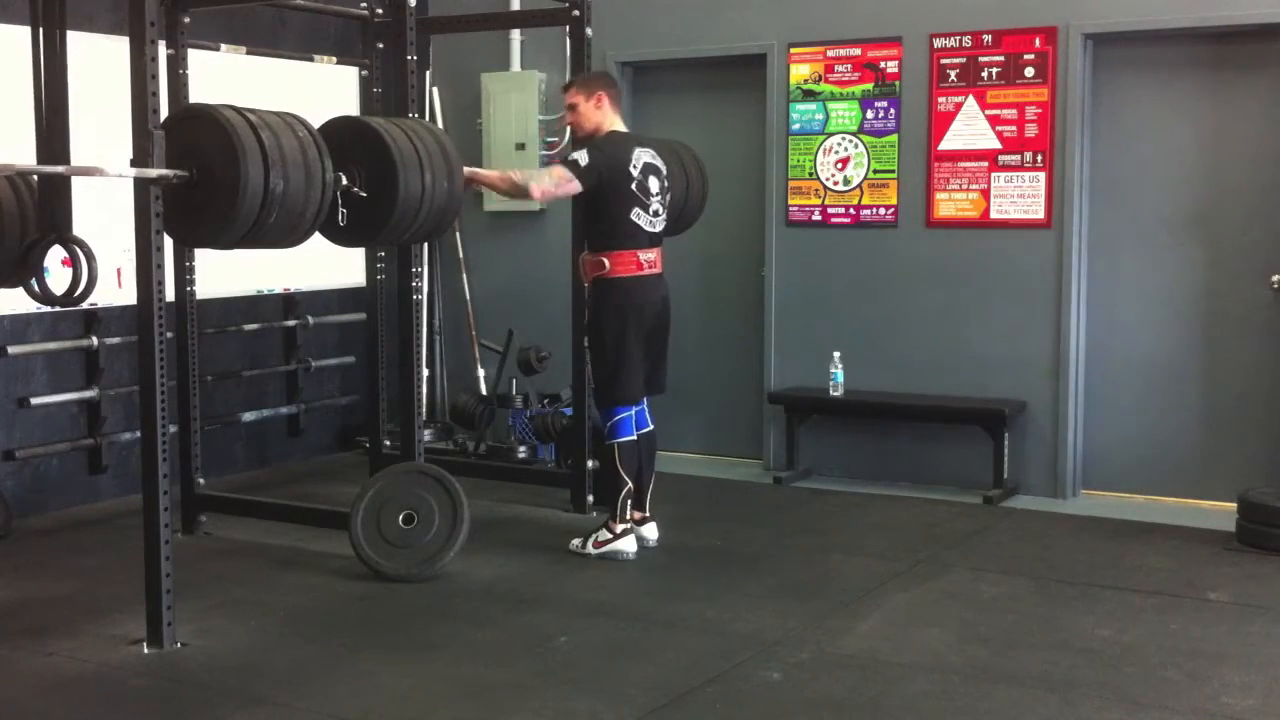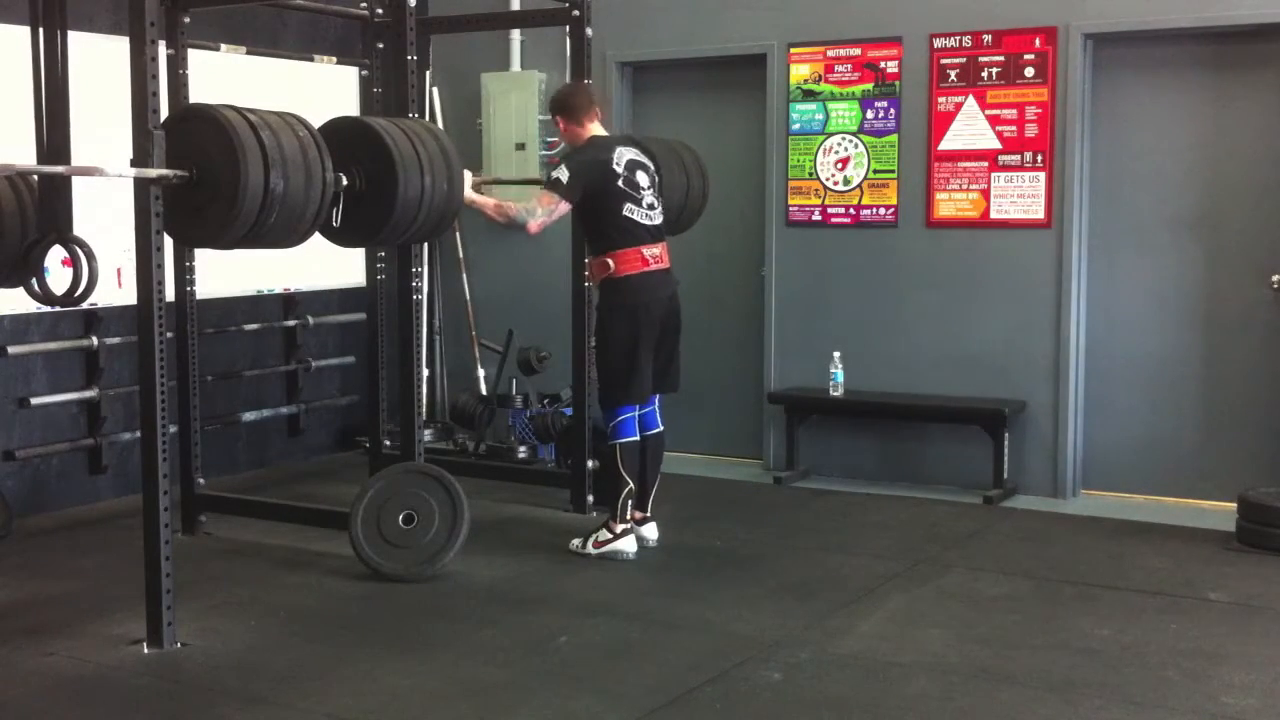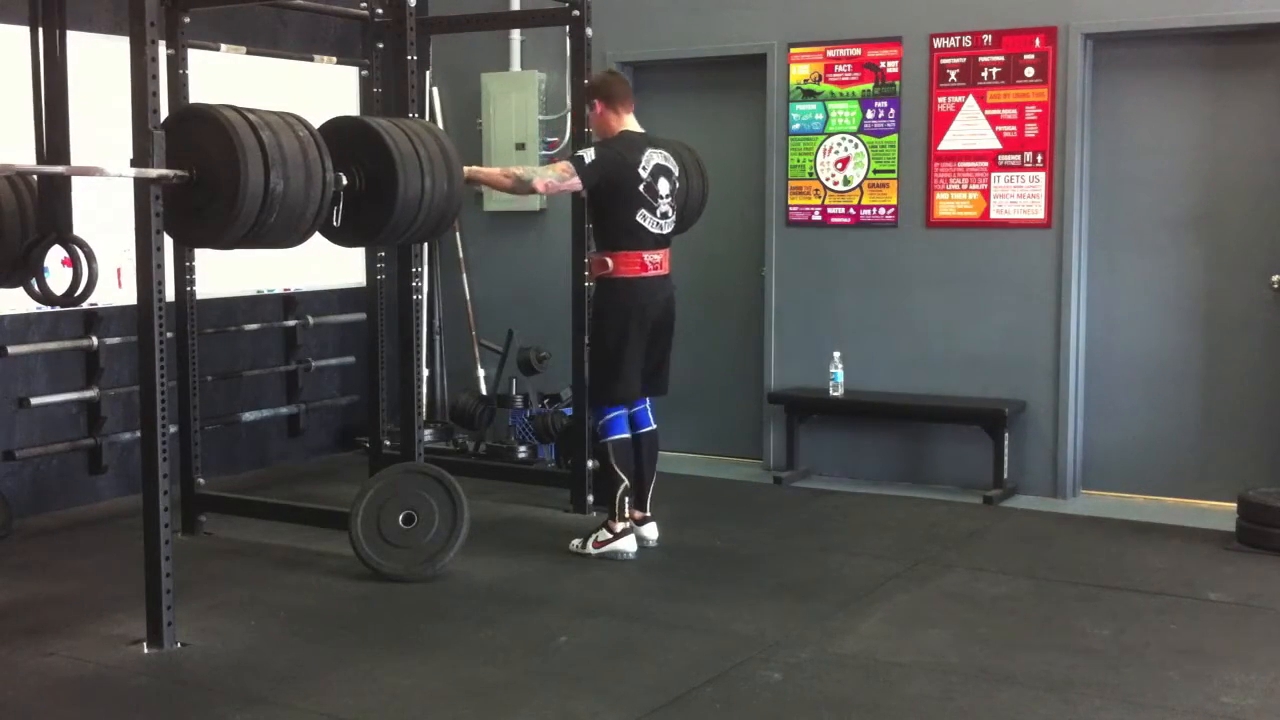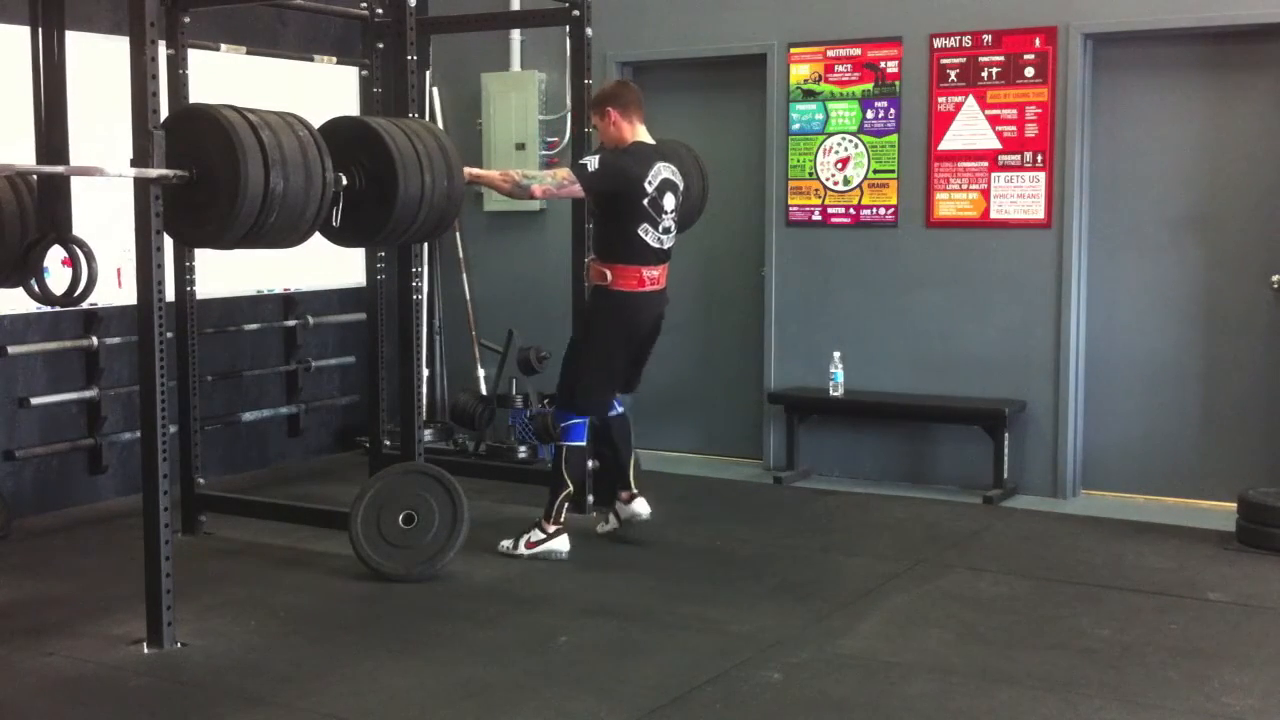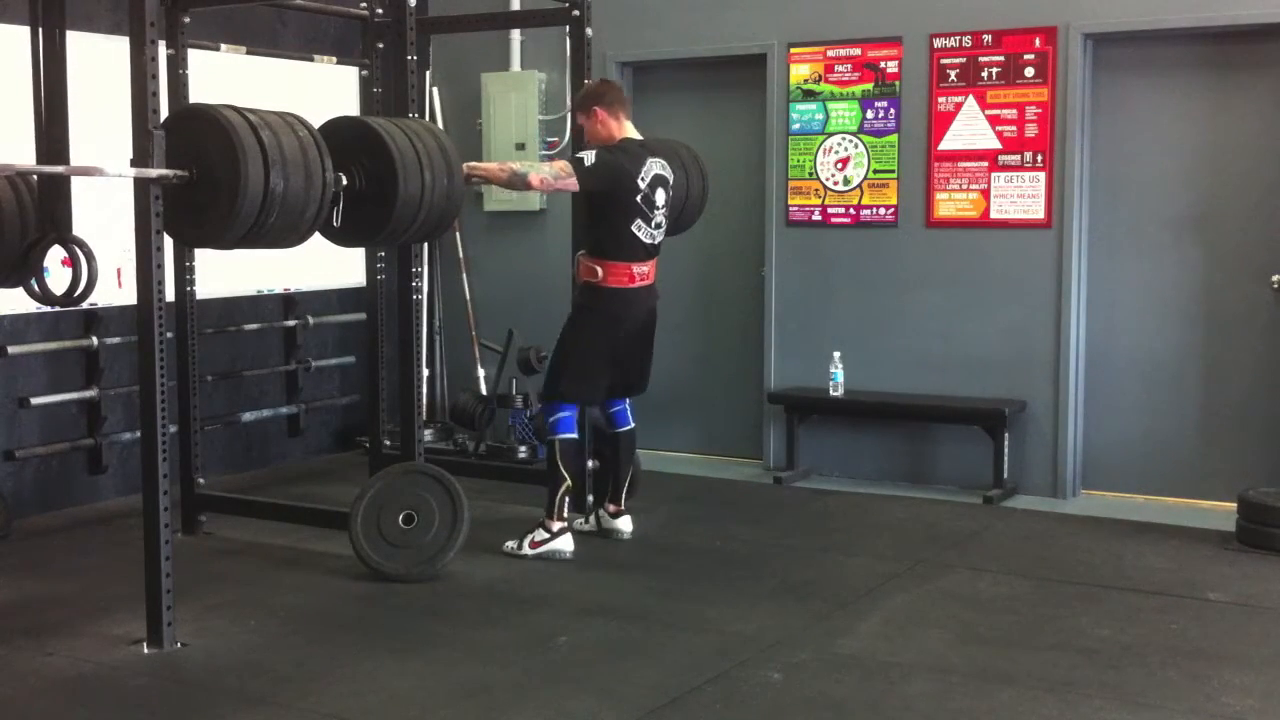
dt=0.5s
person 1, frame 1
left shoulder: (602, 153)
right shoulder: (646, 153)
left elbow: (535, 188)
left wrist: (471, 174)
left hip: (619, 293)
right hip: (651, 289)
left knee: (618, 408)
right knee: (637, 404)
left ankle: (619, 529)
right ankle: (641, 517)
person 1, frame 2
left shoulder: (583, 161)
right shoulder: (633, 151)
left elbow: (531, 219)
left wrist: (469, 194)
left hip: (627, 292)
right hip: (662, 286)
left knee: (621, 407)
right knee: (647, 404)
left ankle: (619, 529)
right ankle: (642, 517)
person 1, frame 3
left shoulder: (610, 155)
right shoulder: (662, 155)
left elbow: (538, 181)
left wrist: (469, 172)
left hip: (624, 292)
right hip: (659, 289)
left knee: (608, 410)
right knee: (637, 403)
left ankle: (618, 529)
right ankle: (641, 516)
person 1, frame 4
left shoulder: (617, 166)
right shoulder: (668, 166)
left elbow: (538, 186)
left wrist: (472, 174)
left hip: (617, 302)
right hip: (651, 301)
left knee: (573, 409)
right knee: (602, 396)
left ankle: (551, 530)
right ankle: (628, 497)
person 1, frame 5
left shoulder: (610, 161)
right shoulder: (657, 160)
left elbow: (536, 176)
left wrist: (469, 169)
right wrist: (588, 183)
left hip: (606, 300)
right hip: (641, 297)
left knee: (561, 403)
right knee: (616, 403)
left ankle: (554, 528)
right ankle: (615, 511)
